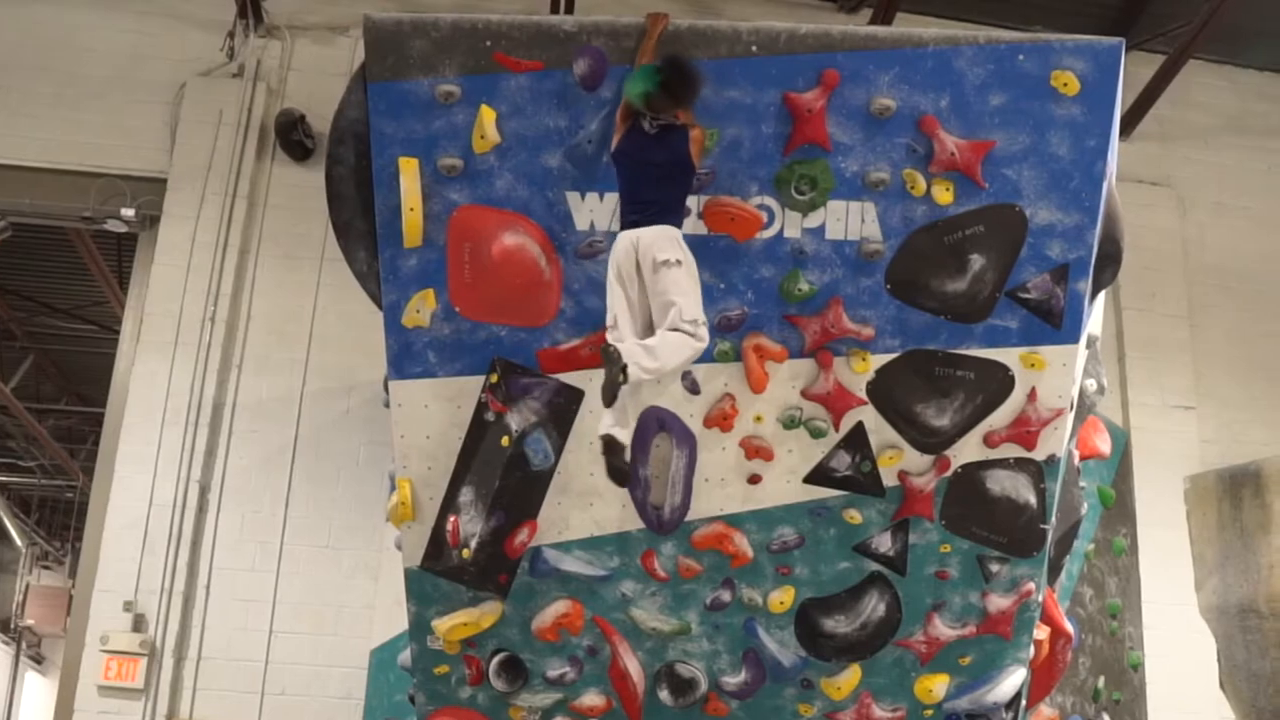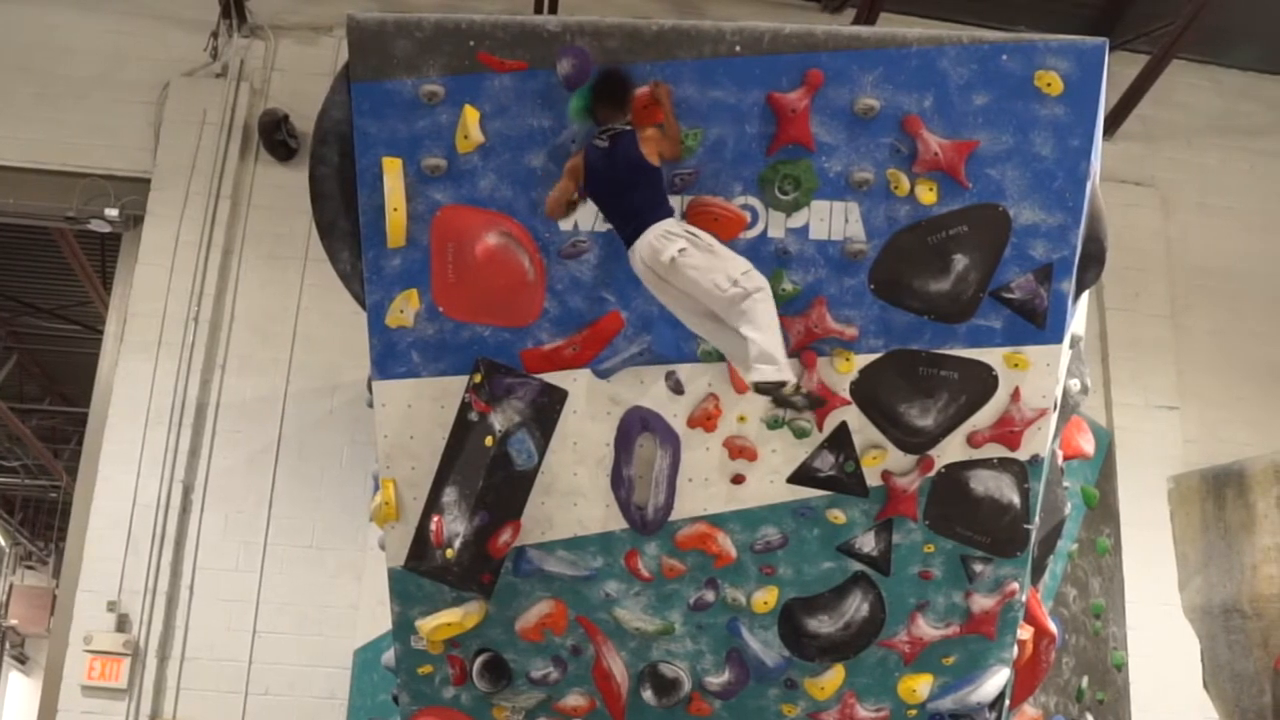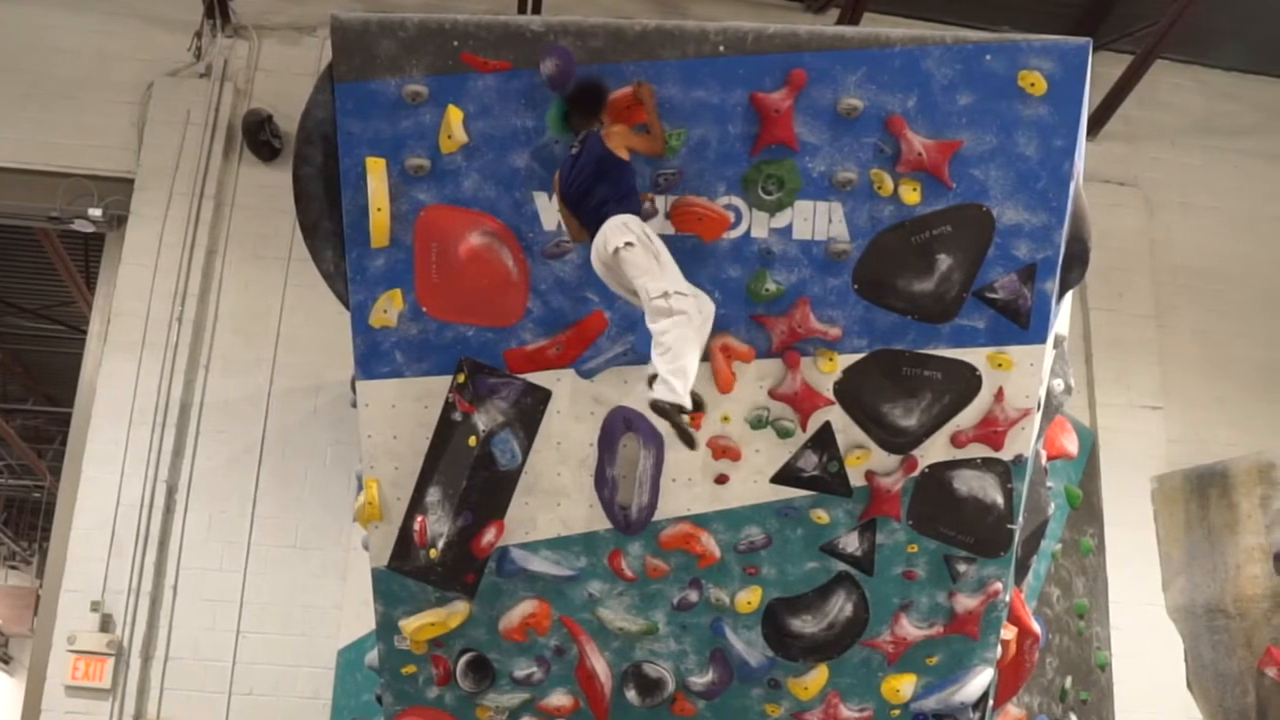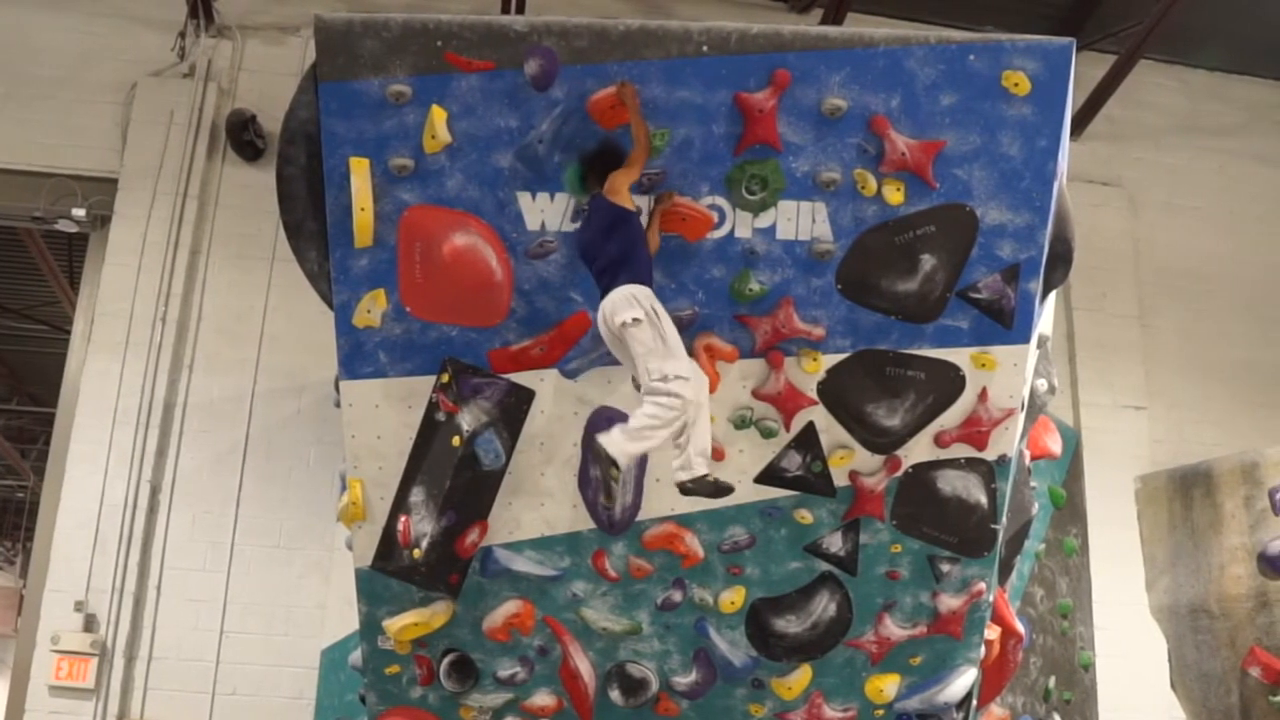
dt=1s
person 1, frame 1
left shoulder: (623, 128)
right shoulder: (692, 137)
left elbow: (634, 81)
left wrist: (651, 35)
right wrist: (681, 111)
left hip: (624, 243)
right hip: (661, 239)
left knee: (628, 342)
right knee: (689, 334)
left ankle: (614, 432)
right ankle: (626, 358)
person 1, frame 2
left shoulder: (580, 162)
right shoulder: (646, 139)
left elbow: (555, 209)
right elbow: (676, 149)
left wrist: (579, 192)
right wrist: (666, 106)
left hip: (640, 254)
right hip: (668, 236)
left knee: (721, 321)
right knee: (751, 288)
left ankle: (782, 381)
right ankle: (772, 376)
person 1, frame 3
left shoulder: (563, 174)
right shoulder: (612, 135)
left elbow: (576, 232)
right elbow: (657, 146)
right wrist: (649, 105)
left hip: (602, 249)
right hip: (625, 232)
left knee: (699, 307)
right knee: (681, 309)
left ankle: (669, 376)
right ankle: (671, 397)
person 1, frame 4
left shoulder: (585, 231)
right shoulder: (614, 186)
right elbow: (643, 148)
left wrist: (658, 211)
right wrist: (632, 107)
left hip: (610, 310)
right hip: (632, 302)
left knee: (691, 383)
right knee: (677, 390)
left ankle: (693, 470)
right ankle: (613, 447)
